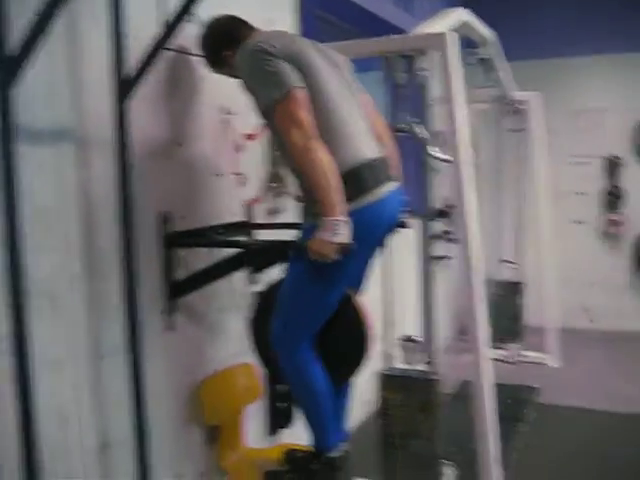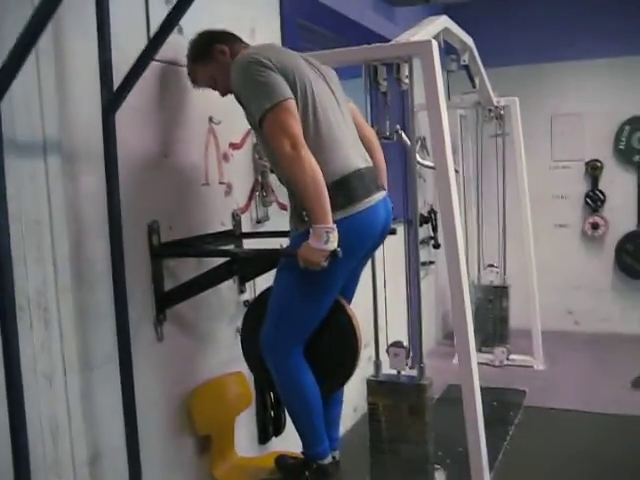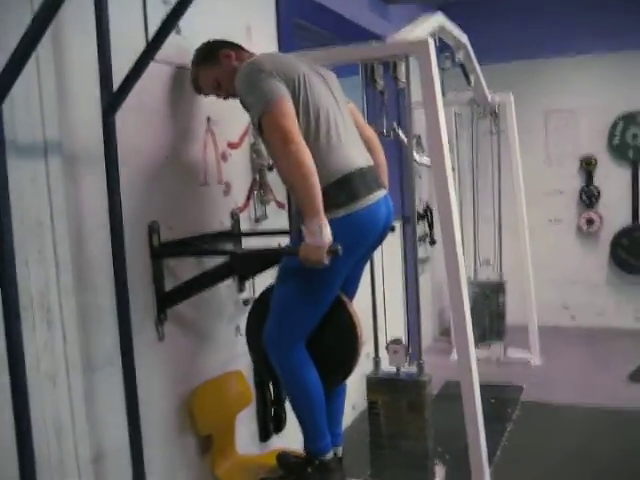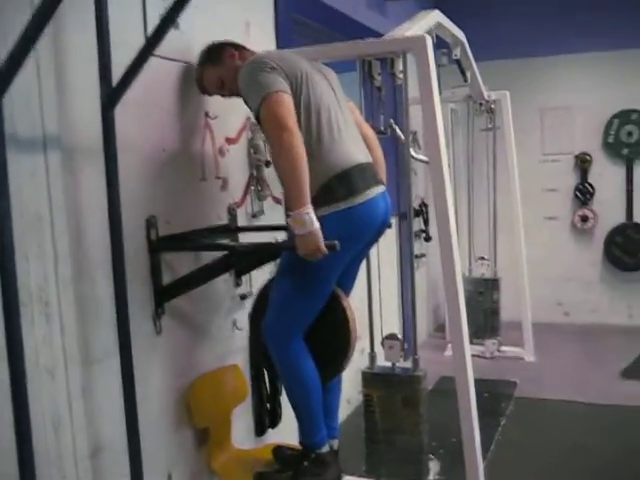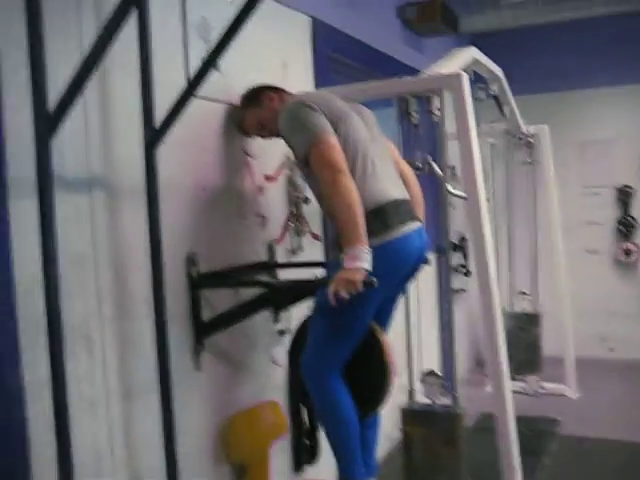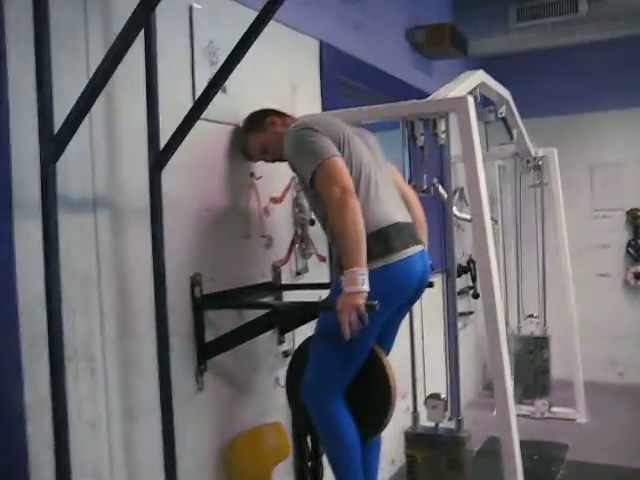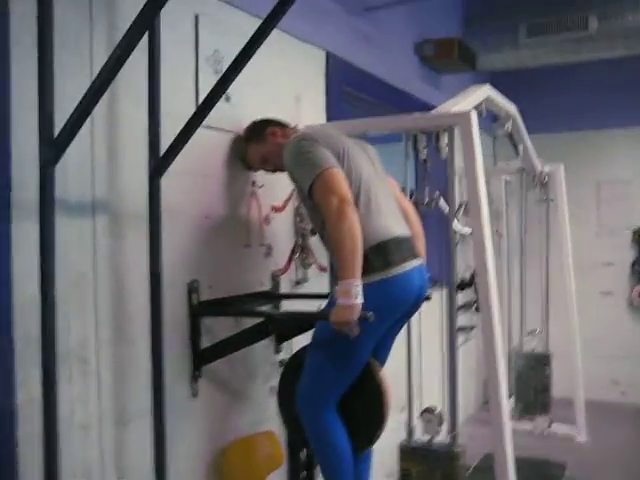
dt=0.2s
person 1, frame 1
left shoulder: (256, 53)
right shoulder: (318, 50)
left elbow: (304, 139)
right elbow: (376, 124)
left wrist: (331, 224)
left hip: (352, 208)
right hip: (383, 195)
left knee: (290, 337)
right knee: (329, 328)
person 1, frame 2
left shoulder: (250, 65)
right shoulder: (307, 65)
left elbow: (293, 148)
right elbow: (367, 135)
left wrist: (321, 232)
left hip: (342, 217)
right hip: (374, 206)
left knee: (280, 344)
person 1, frame 3
left shoulder: (254, 70)
right shoulder: (307, 69)
left elbow: (290, 144)
right elbow: (368, 135)
left wrist: (315, 229)
left hip: (342, 213)
right hip: (374, 203)
left knee: (283, 340)
person 1, frame 4
left shoulder: (257, 67)
right shoulder: (312, 70)
left elbow: (286, 133)
right elbow: (367, 134)
left wrist: (301, 218)
left hip: (340, 208)
right hip: (372, 200)
left knee: (282, 332)
right ankle: (326, 444)
person 1, frame 5
left shoulder: (296, 109)
right shoulder: (350, 110)
left elbow: (337, 174)
right elbow: (406, 173)
left wrist: (355, 258)
left hip: (378, 242)
right hip: (408, 235)
left knee: (320, 368)
person 1, frame 6
left shoulder: (301, 133)
right shoulder: (352, 134)
left elbow: (343, 196)
right elbow: (409, 196)
left wrist: (354, 281)
left hip: (380, 266)
right hip: (412, 259)
left knee: (322, 390)
person 1, frame 7
left shoulder: (301, 144)
right shoulder: (352, 145)
left elbow: (341, 207)
right elbow: (407, 209)
left wrist: (349, 293)
left hip: (377, 279)
right hip: (411, 273)
left knee: (315, 401)
